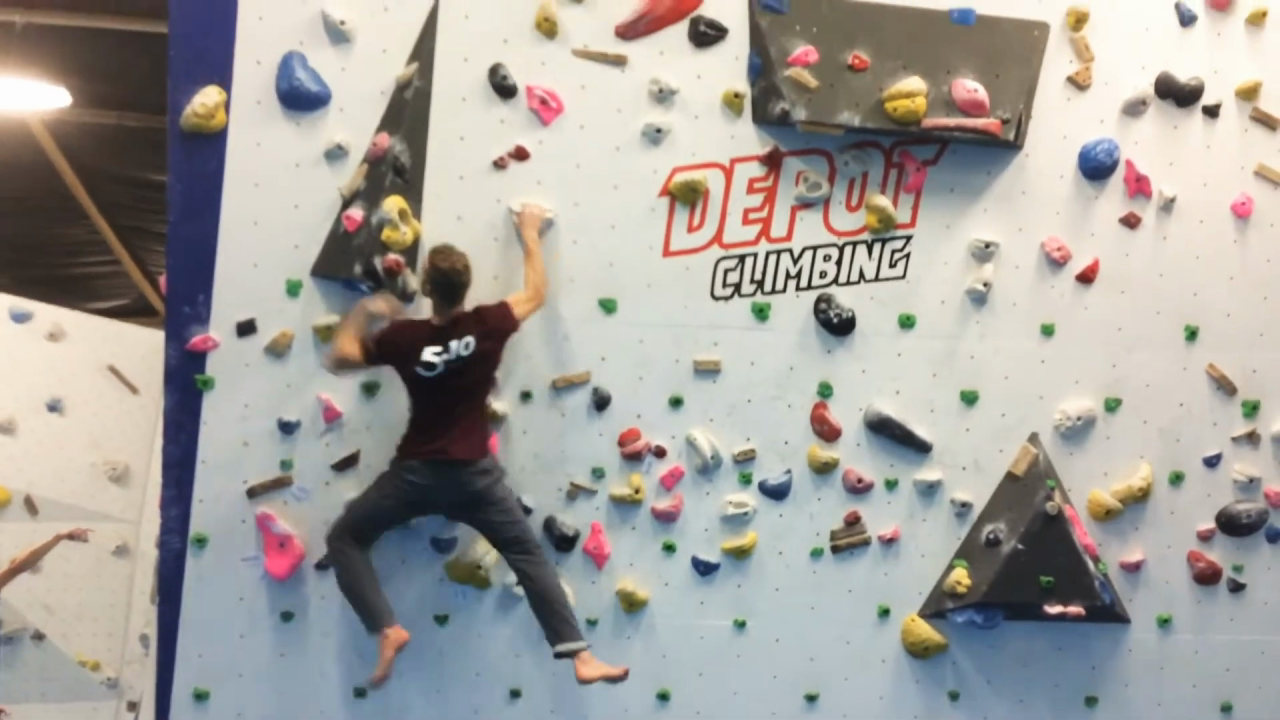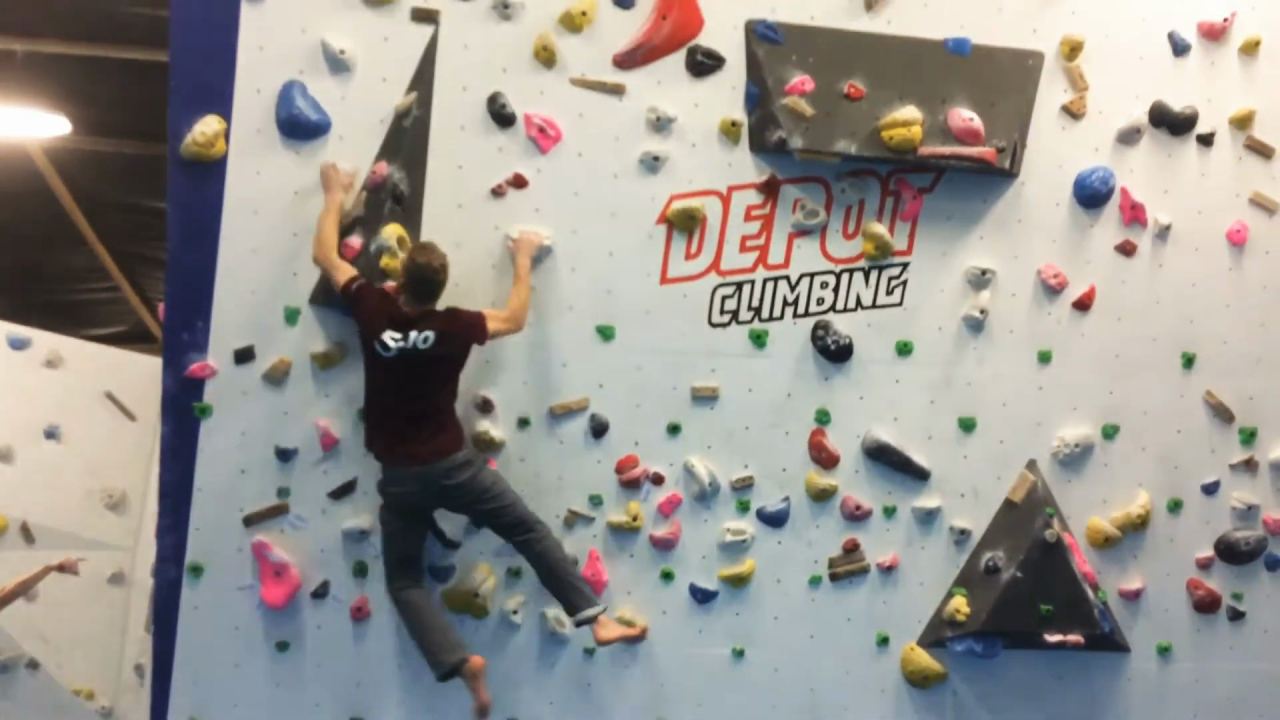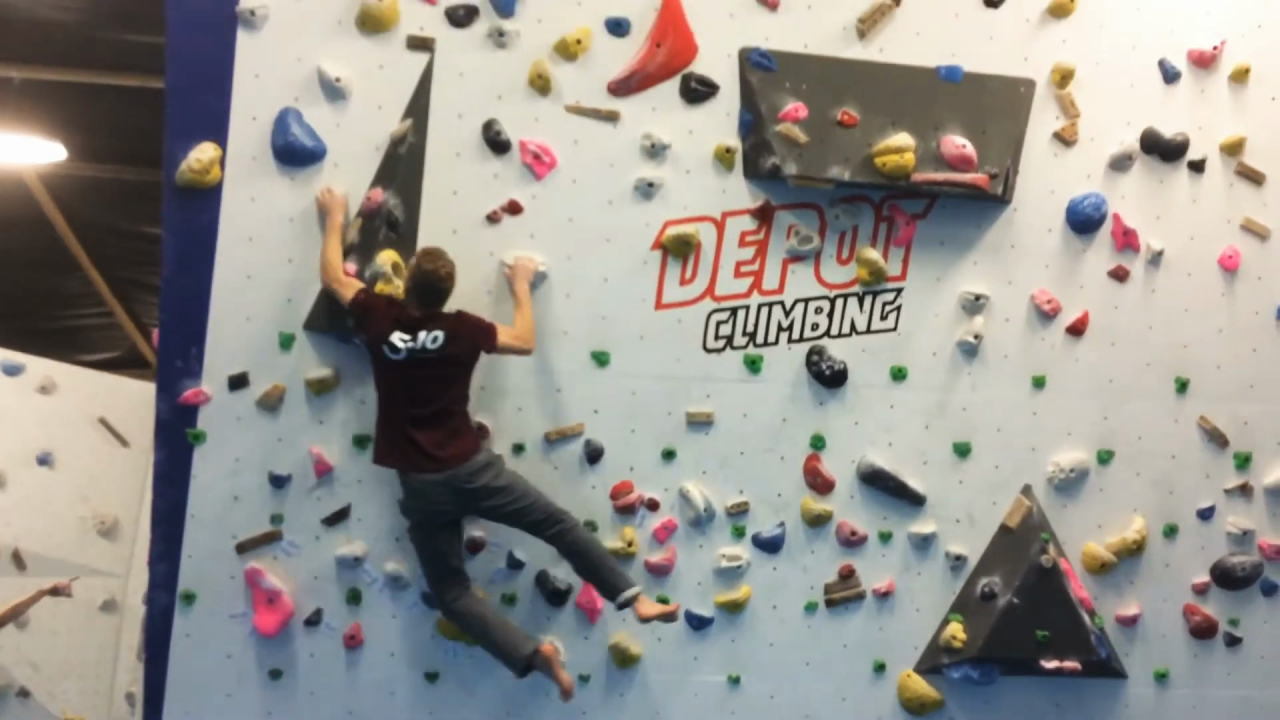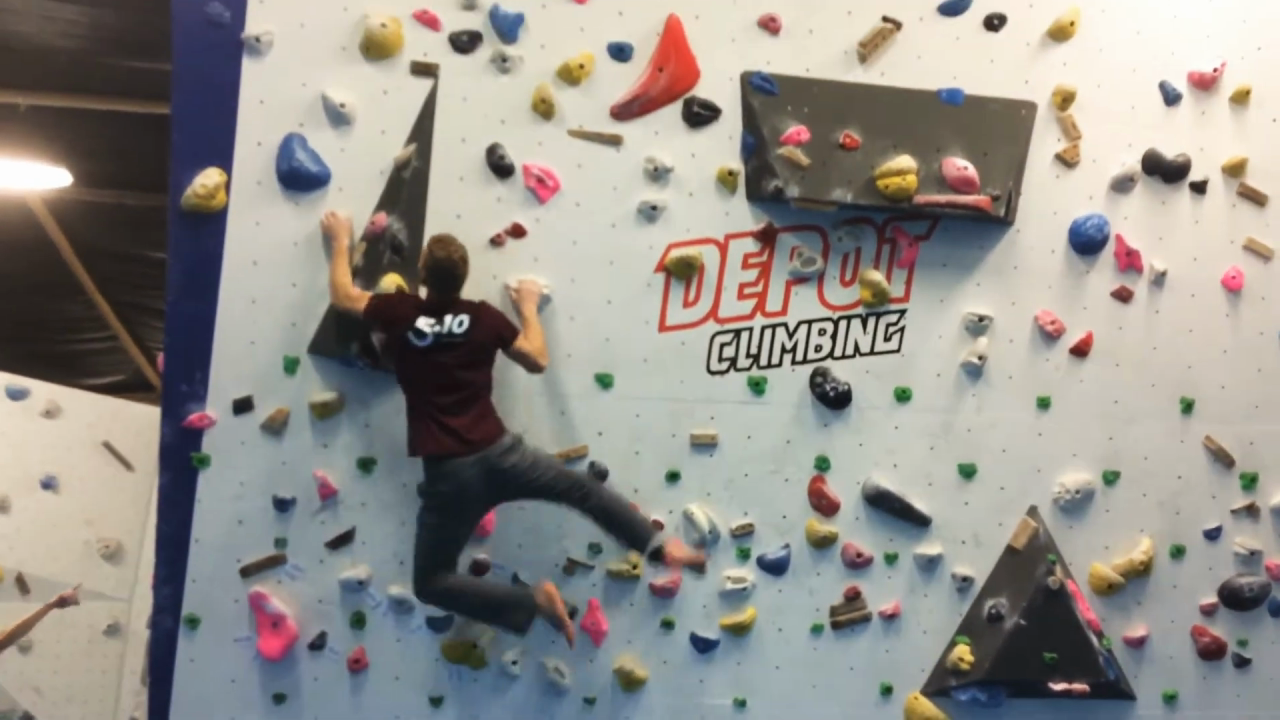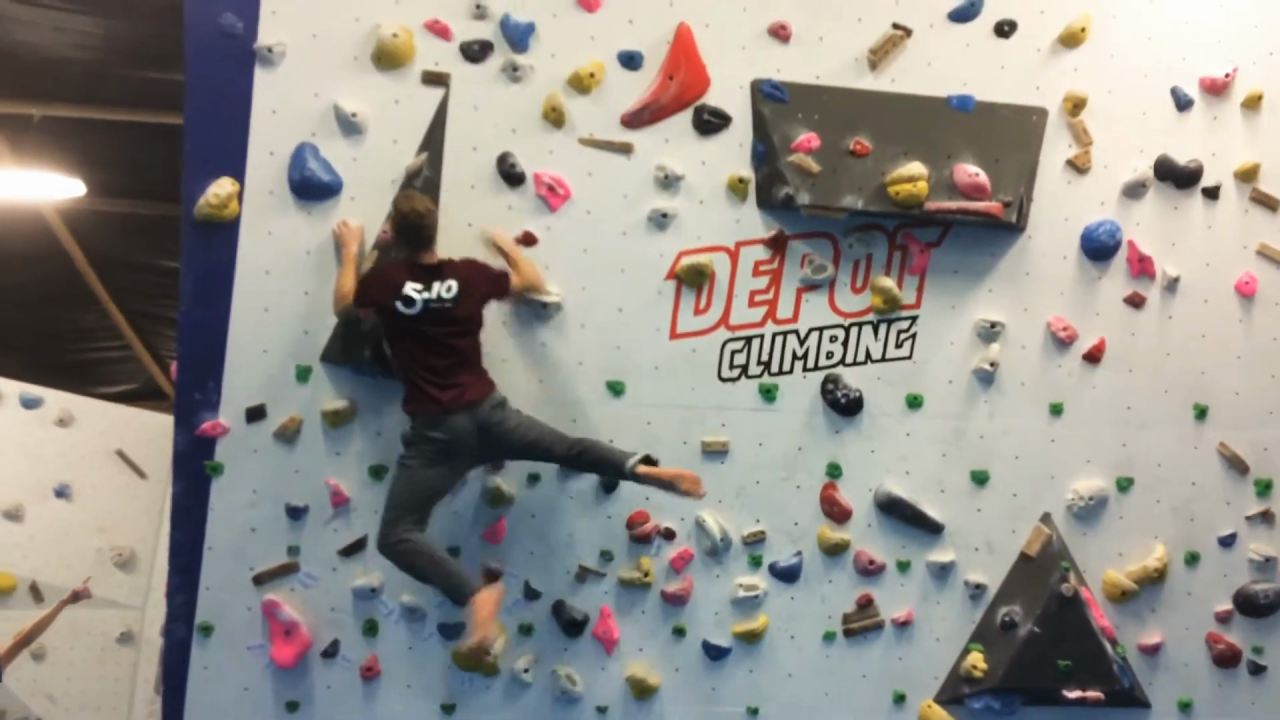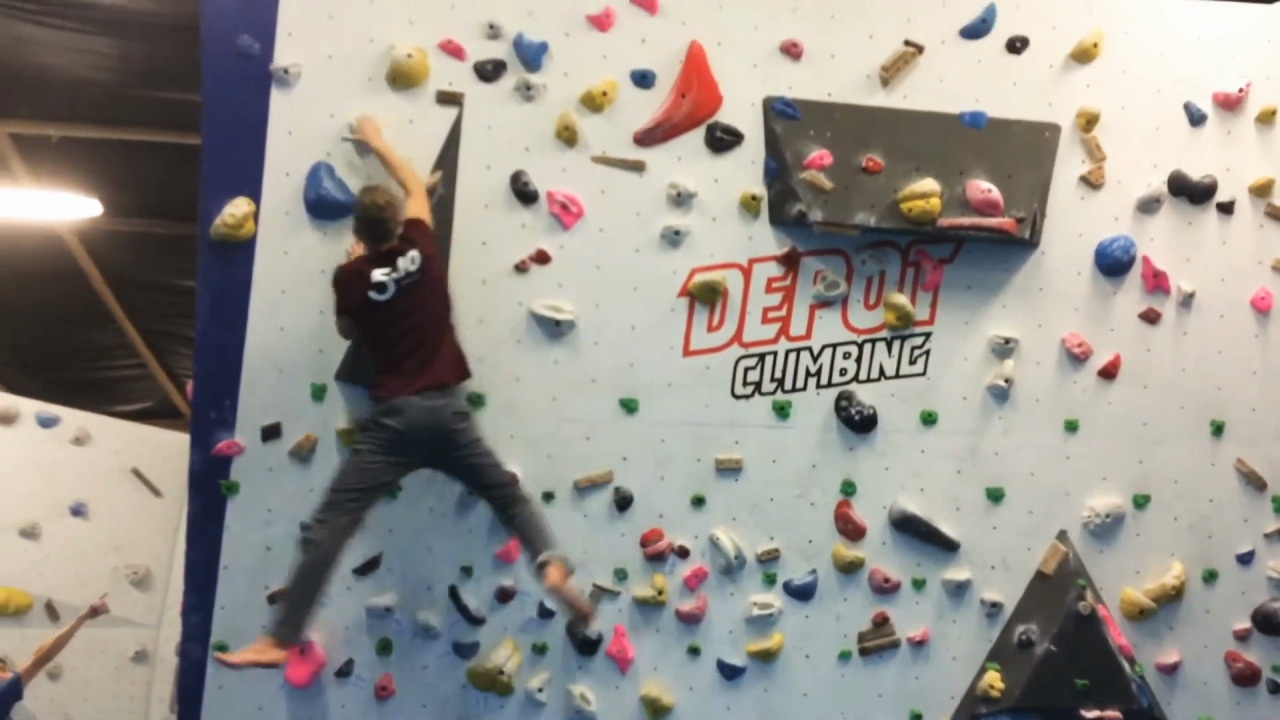
dt=0.2s
person 1, frame 1
left shoulder: (404, 335)
right shoulder: (490, 324)
left elbow: (340, 357)
right elbow: (535, 290)
left wrist: (361, 313)
right wrist: (530, 234)
left hip: (415, 473)
right hip: (474, 472)
left knee: (345, 538)
right knee: (531, 557)
left ankle: (387, 628)
right ankle: (578, 655)
person 1, frame 2
left shoulder: (373, 309)
right shoulder: (457, 326)
left elbow: (324, 254)
right elbow: (516, 317)
left wrist: (335, 194)
right wrist: (523, 261)
left hip: (402, 477)
right hip: (454, 465)
left knee: (405, 580)
right knee: (533, 535)
left ankle: (460, 659)
right ankle: (596, 619)
person 1, frame 3
left shoulder: (379, 317)
right shoulder: (464, 330)
left elbow: (331, 274)
right elbow: (525, 340)
left wrist: (335, 217)
right wrist: (522, 287)
left hip: (422, 485)
right hip: (474, 469)
left knee: (451, 591)
right knee: (561, 526)
left ankle: (531, 651)
right ankle: (635, 601)
person 1, frame 4
left shoulder: (398, 312)
right shoulder: (485, 318)
left elbow: (342, 294)
right elbow: (538, 360)
left wrist: (340, 242)
right wrist: (529, 308)
left hip: (447, 473)
right hip: (500, 453)
left knee: (433, 582)
right knee: (585, 489)
left ankle: (531, 599)
right ankle: (663, 548)
person 1, frame 5
left shoulder: (384, 280)
right shoulder: (470, 274)
left elbow: (344, 302)
right elbow: (534, 282)
left wrist: (350, 250)
right wrist: (507, 247)
left hip: (434, 431)
right hip: (487, 414)
left knee: (396, 537)
right knee: (572, 448)
left ankle: (477, 595)
right ankle: (649, 469)
person 1, frame 6
left shoulder: (351, 276)
right shoulder: (423, 248)
right elbow: (416, 188)
right wrist: (378, 143)
left hip: (394, 417)
right hip: (447, 410)
left knee: (329, 523)
right knee: (508, 496)
left ankle: (281, 639)
right ankle: (553, 569)
